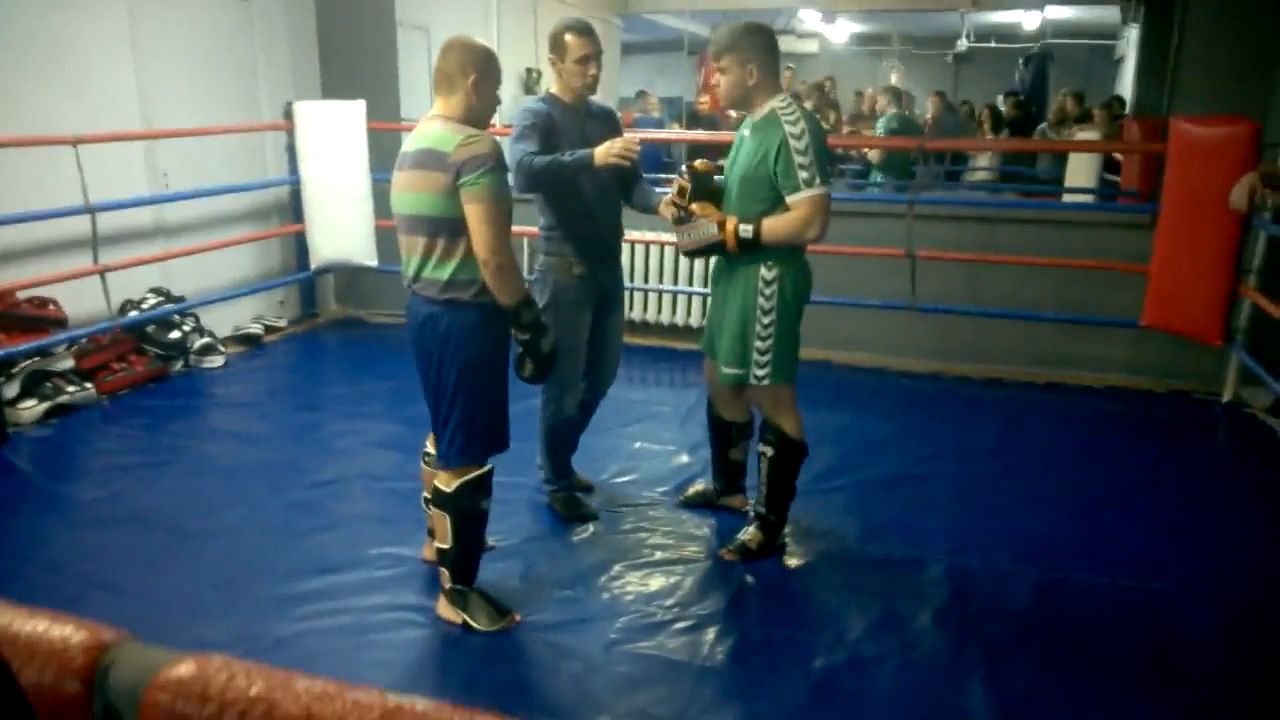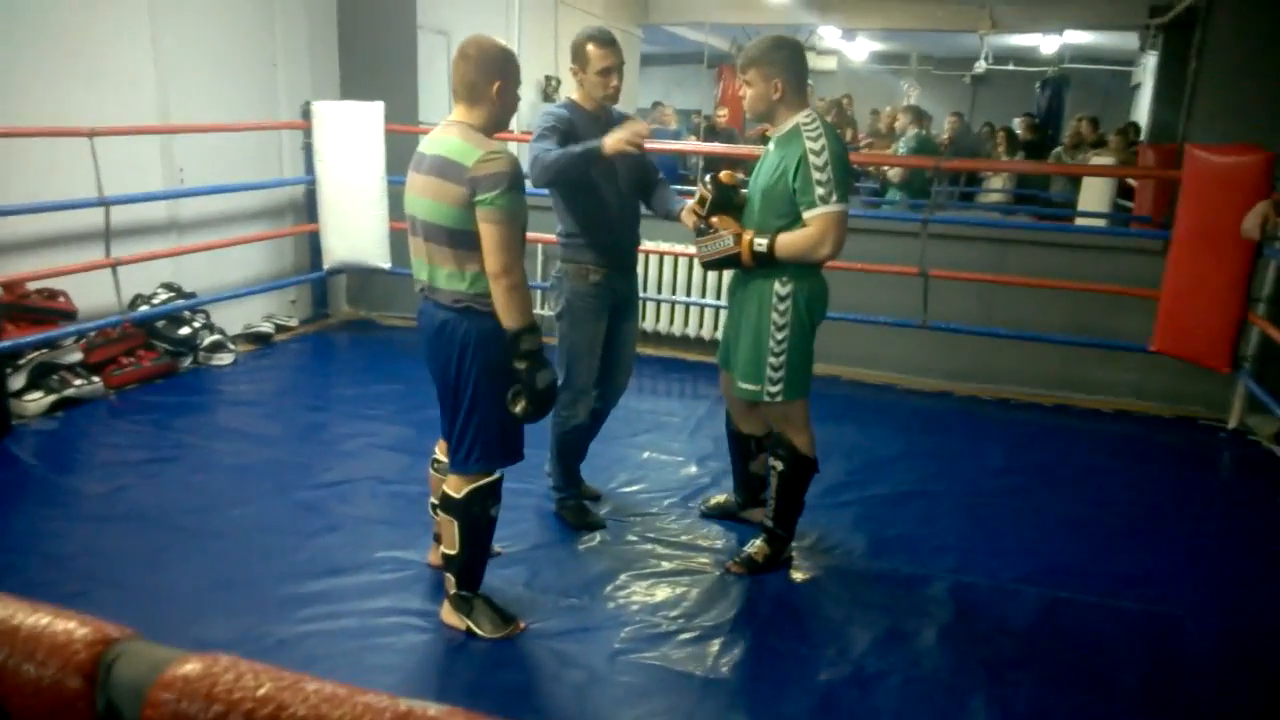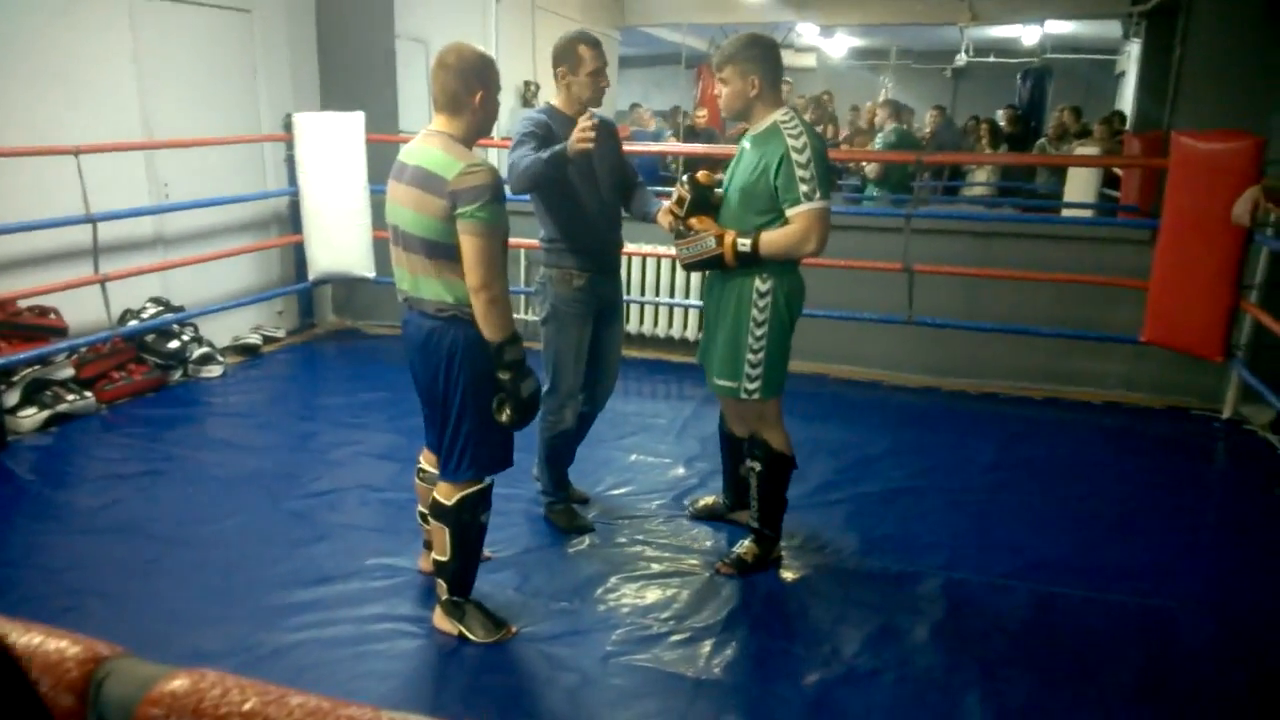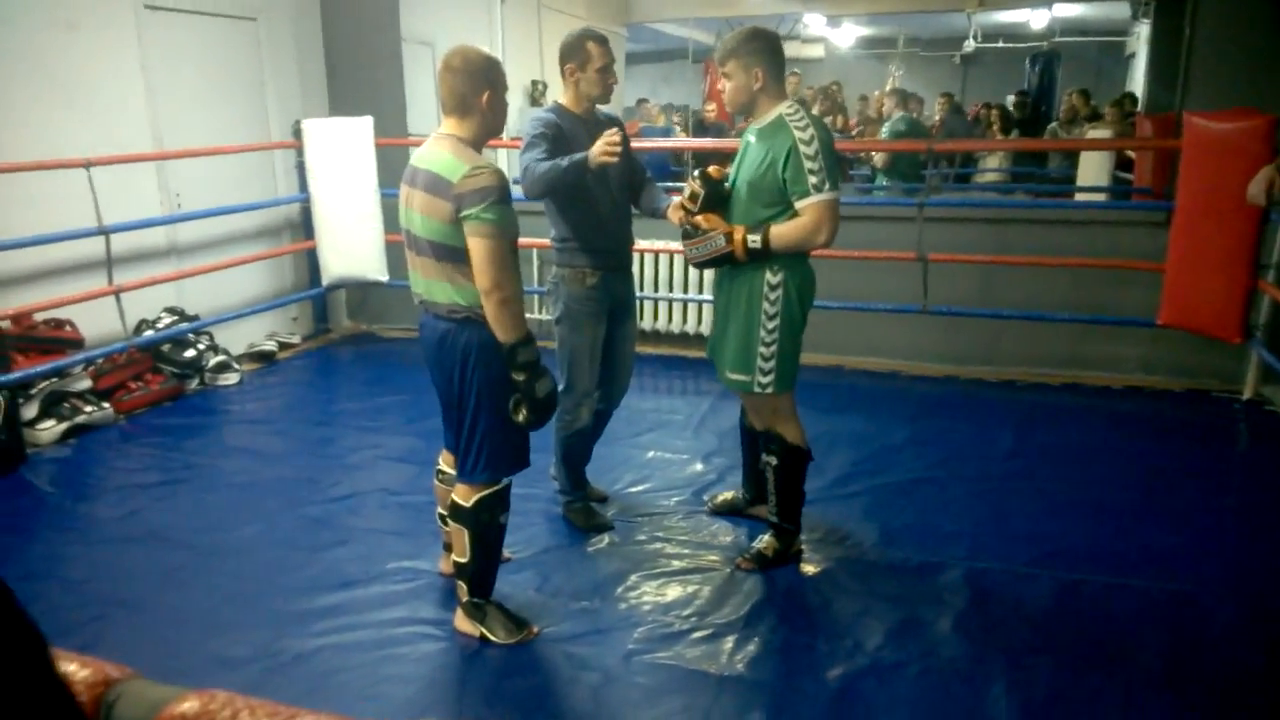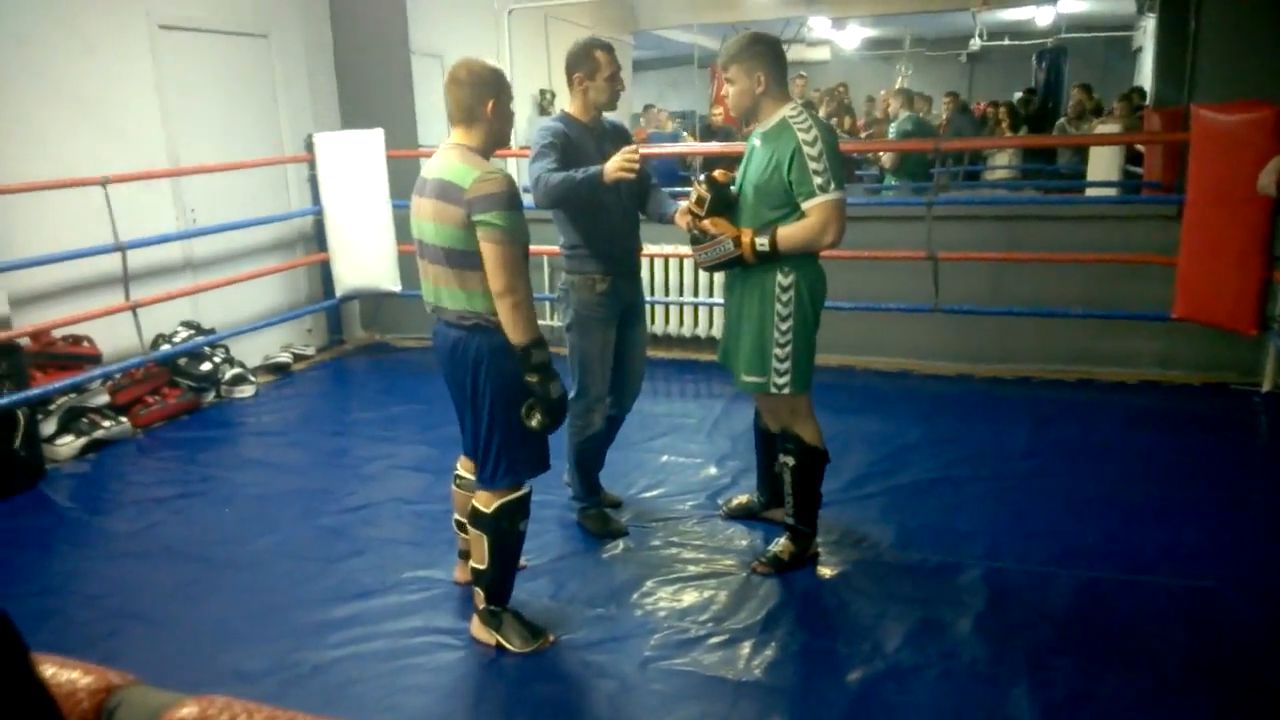
dt=0.3s
person 1, frame 1
left shoulder: (409, 147)
right shoulder: (475, 148)
right elbow: (492, 255)
right wrist: (529, 320)
left hip: (423, 308)
right hip: (464, 317)
left knee: (444, 433)
right knee: (468, 454)
left ankle: (437, 538)
right ankle: (456, 592)
person 1, frame 2
left shoulder: (426, 148)
right shoulder: (493, 163)
right elbow: (504, 274)
right wrist: (529, 353)
left hip: (434, 313)
right hip: (476, 326)
left knee: (453, 437)
right knee: (479, 461)
left ankle: (444, 542)
right ankle: (461, 599)
person 1, frame 3
left shoulder: (406, 157)
right shoulder: (473, 175)
right elbow: (485, 288)
right wrist: (512, 365)
left hip: (417, 323)
right hip: (459, 335)
left knee: (438, 447)
right knee: (468, 470)
left ankle: (435, 550)
right ankle: (453, 603)
person 1, frame 4
left shoulder: (419, 161)
right shoulder: (479, 177)
right elbow: (495, 288)
right wrist: (529, 364)
left hip: (435, 325)
right hip: (474, 336)
left knee: (458, 448)
right knee: (485, 470)
left ankle: (455, 550)
right ankle: (474, 605)
person 1, frame 5
left shoulder: (430, 172)
right shoulder: (489, 181)
right elbow: (508, 291)
right wrist: (539, 366)
left hip: (449, 331)
right hip: (487, 341)
left knee: (476, 453)
right knee: (506, 476)
left ankle: (470, 558)
right ankle: (491, 612)
person 2, frame 1
left shoulder: (792, 128)
right shoulder: (753, 122)
left elbow: (811, 221)
left wrist: (731, 233)
right wrist: (706, 200)
left hip: (769, 279)
right hip: (735, 272)
left knee: (773, 400)
right knee: (721, 380)
left ankle: (770, 525)
right ankle: (727, 485)
person 2, frame 2
left shoulder: (814, 144)
right shoulder: (782, 138)
left elbow: (825, 240)
left wrist: (746, 244)
right wrist: (729, 210)
left hip: (784, 294)
right hip: (754, 288)
left knee: (785, 415)
right knee: (737, 395)
left ankle: (778, 539)
right ankle: (748, 497)
person 2, frame 3
left shoulder: (793, 142)
right shoulder: (754, 138)
left elbow: (809, 236)
left wrist: (728, 245)
right wrist: (705, 208)
left hip: (760, 292)
right hip: (731, 287)
left knee: (760, 413)
right knee: (733, 403)
left ankle: (767, 539)
right ankle: (736, 499)
person 2, frame 4
left shoulder: (799, 134)
right shoulder: (756, 132)
left elbow: (820, 227)
left wrist: (738, 240)
right wrist: (710, 203)
left hip: (772, 285)
right hip: (740, 280)
left knee: (775, 406)
right knee: (751, 396)
left ankle: (786, 533)
right ankle: (755, 493)
person 2, frame 5
left shoulder: (804, 135)
right shoulder: (762, 135)
left elbow: (826, 227)
left wrist: (746, 242)
right wrist: (716, 207)
left hip: (783, 287)
right hip: (751, 282)
left knee: (790, 407)
right knee: (765, 398)
left ankle: (803, 535)
right ankle: (770, 497)
person 3, frame 1
left shoulder: (605, 117)
right shoulder: (536, 116)
left elbow: (629, 182)
right elbow: (524, 173)
left wrist: (659, 203)
right wrist: (591, 158)
left hip: (608, 265)
right hip: (565, 269)
left knee: (601, 374)
right knee: (564, 380)
left ankle: (558, 459)
right ankle: (557, 483)
person 3, frame 2
left shoulder: (624, 123)
right shoulder: (558, 120)
left elbow: (650, 185)
right elbow: (541, 171)
left wrist: (679, 209)
right wrist: (599, 147)
left hip: (623, 273)
right hip: (582, 276)
left knee: (613, 383)
right knee: (577, 388)
left ankle: (565, 467)
right ankle: (565, 492)
person 3, frame 3
left shoulder: (606, 129)
right shoulder: (538, 126)
left elbow: (629, 187)
right elbow: (518, 177)
left wrist: (657, 210)
right wrist: (567, 150)
left hip: (607, 277)
right hip: (566, 281)
left knee: (600, 387)
right knee: (563, 392)
left ankle: (551, 469)
right ankle: (554, 495)
person 3, frame 4
left shoulder: (611, 125)
right shoulder: (546, 125)
left elbow: (638, 184)
right elbow: (532, 180)
left wrist: (667, 206)
right wrist: (587, 160)
left hip: (619, 274)
right hip: (578, 278)
left knee: (615, 385)
right knee: (579, 391)
left ankle: (570, 468)
right ankle: (572, 494)
person 3, frame 5
left shoulder: (617, 132)
right shoulder: (554, 135)
left elbow: (644, 190)
right elbow: (543, 189)
left wrist: (674, 211)
right wrist: (602, 174)
left hip: (628, 279)
right hip: (588, 285)
left knee: (626, 389)
right knee: (590, 396)
left ankle: (583, 475)
right ankle: (586, 500)
